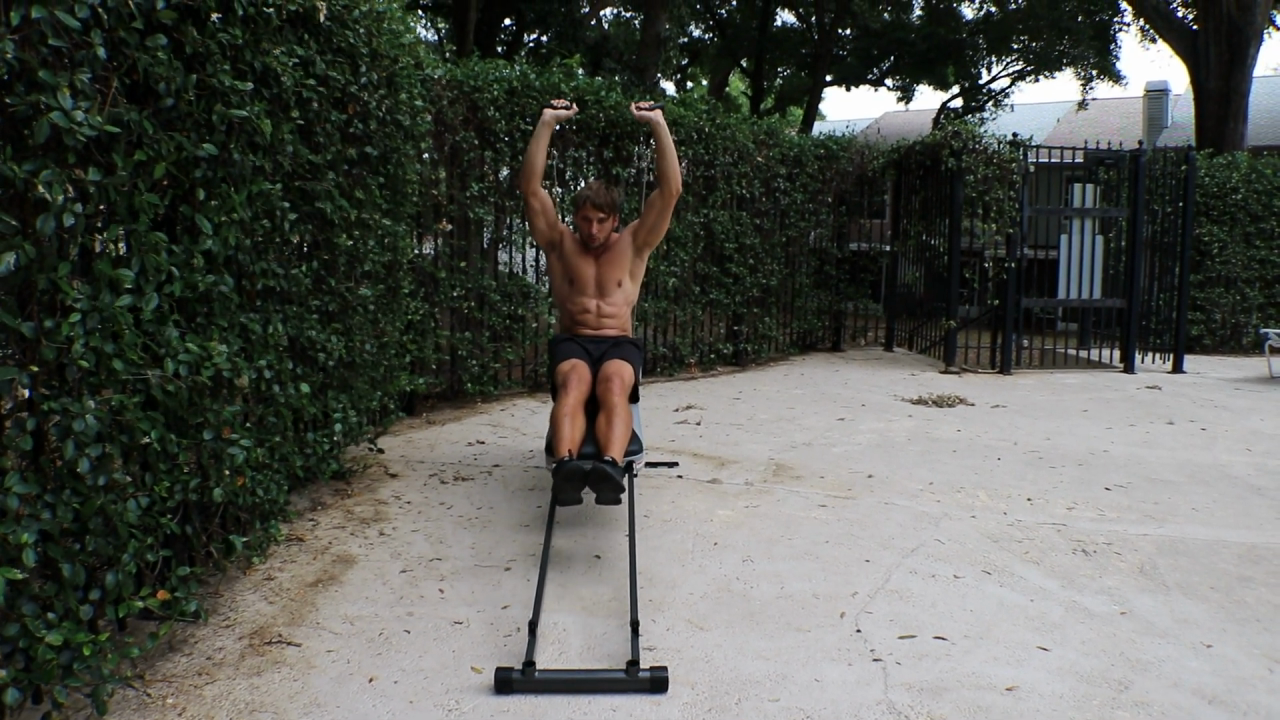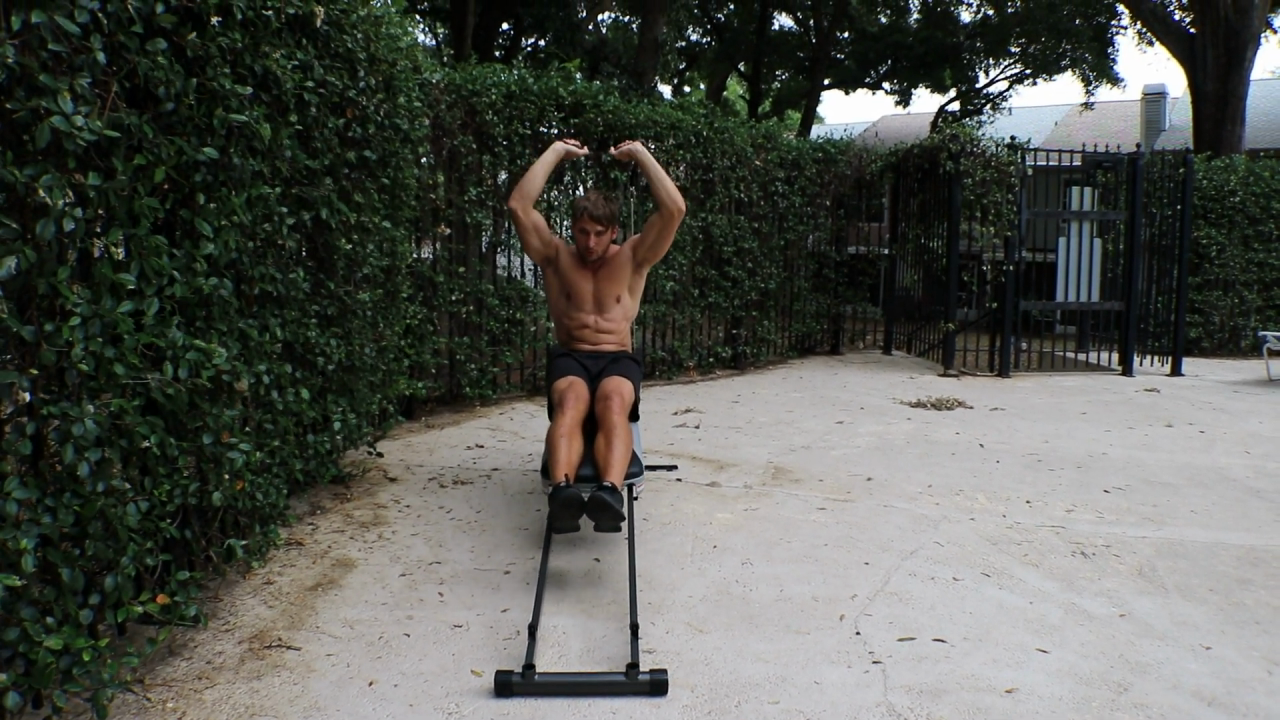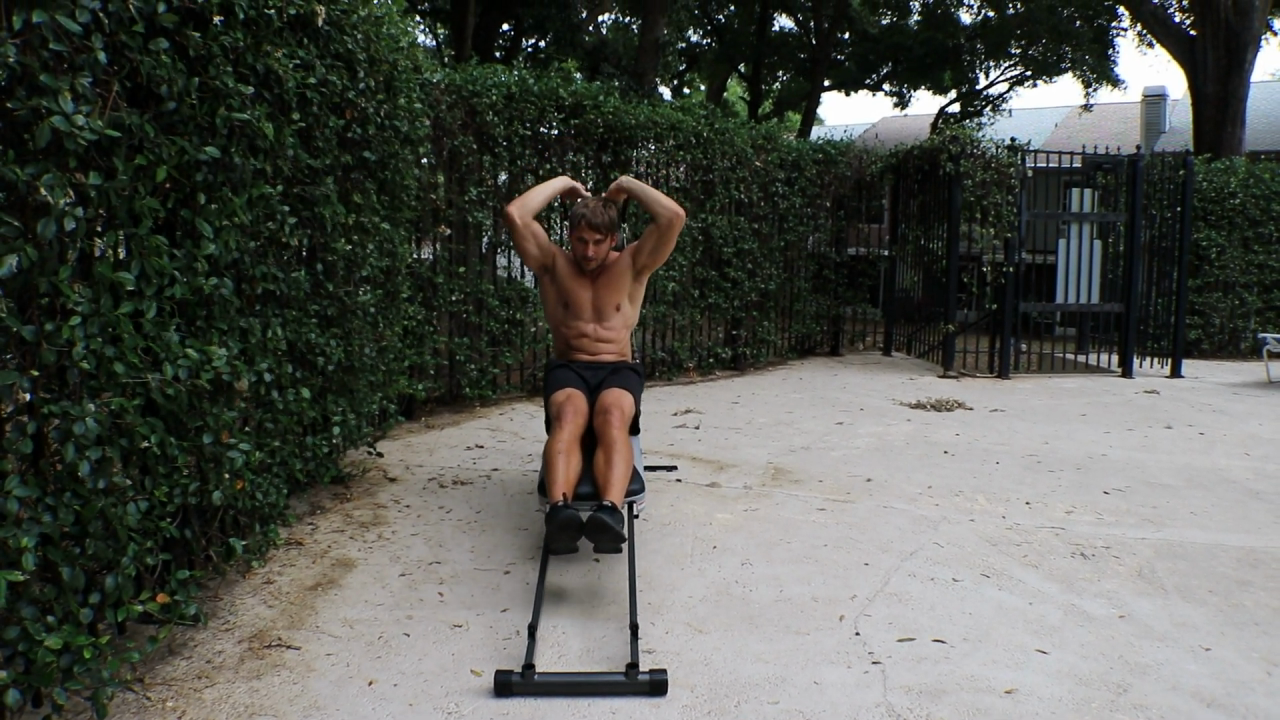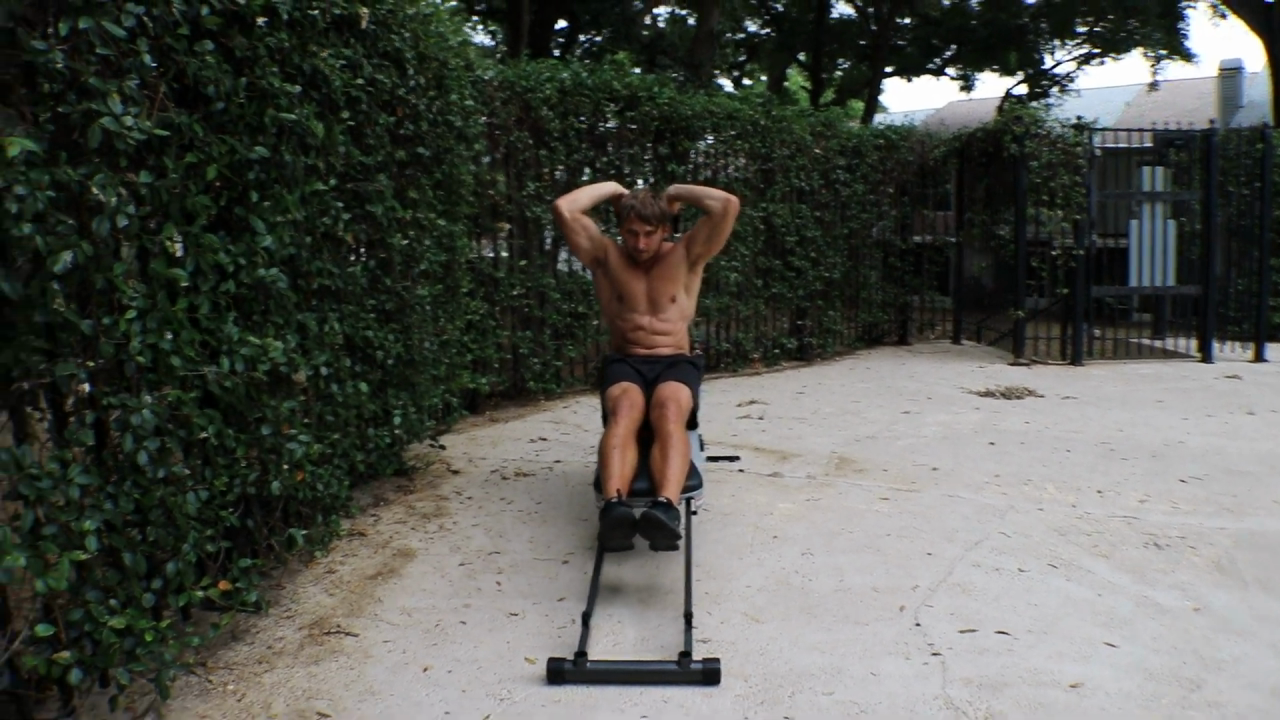
dt=0.4s
person 1, frame 1
left shoulder: (633, 245)
right shoulder: (559, 244)
left elbow: (670, 191)
right elbow: (531, 188)
left wrist: (658, 125)
right wrist: (546, 122)
left hip: (620, 344)
right hip: (571, 343)
left knee: (613, 384)
right knee: (574, 382)
left ankle: (611, 466)
right ankle: (565, 466)
person 1, frame 2
left shoulder: (633, 258)
right shoulder: (556, 257)
left elbow: (675, 210)
right elbow: (518, 207)
left wrist: (639, 154)
right wrist: (557, 151)
left hip: (619, 359)
right hip: (569, 357)
left knee: (613, 402)
right knee: (570, 402)
left ankle: (610, 493)
right ankle: (561, 491)
person 1, frame 3
left shoulder: (632, 265)
right shoulder: (553, 263)
left elbow: (674, 217)
right elbow: (514, 215)
left wrist: (627, 185)
right wrist: (562, 183)
left hip: (619, 369)
right hip: (567, 367)
left knee: (612, 417)
right knee: (568, 417)
left ankle: (610, 511)
right ankle: (559, 511)
person 1, frame 4
left shoulder: (687, 254)
right shoulder: (605, 255)
left elbow: (728, 205)
right elbow: (563, 209)
left wrist: (677, 192)
right wrist: (612, 189)
left hip: (676, 362)
right hip: (625, 361)
left knee: (668, 412)
right knee: (623, 411)
left ankle: (666, 508)
right ankle: (613, 508)
